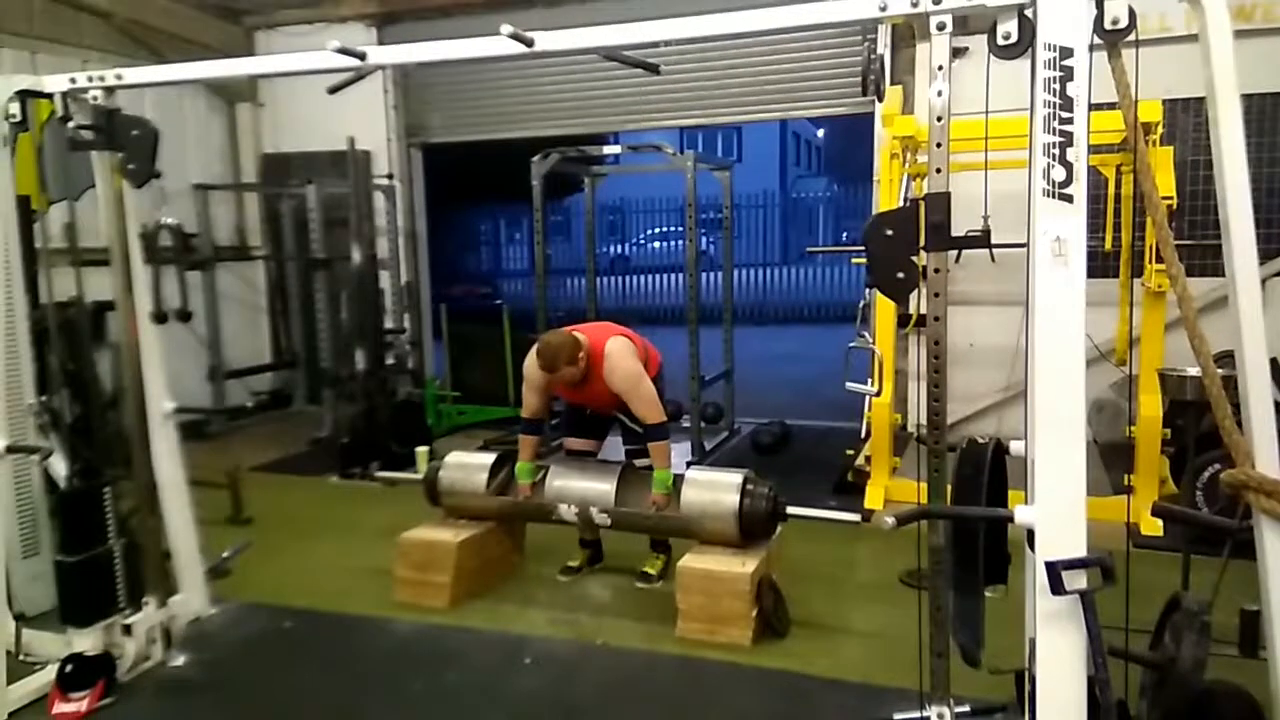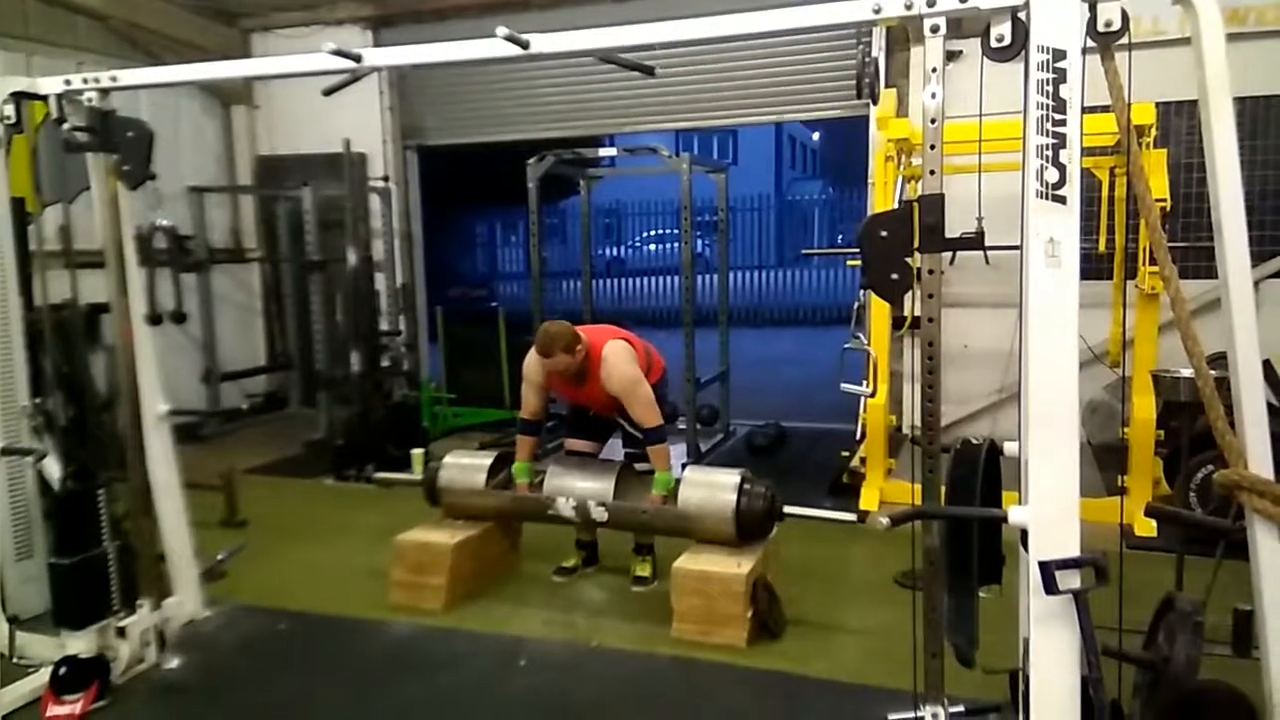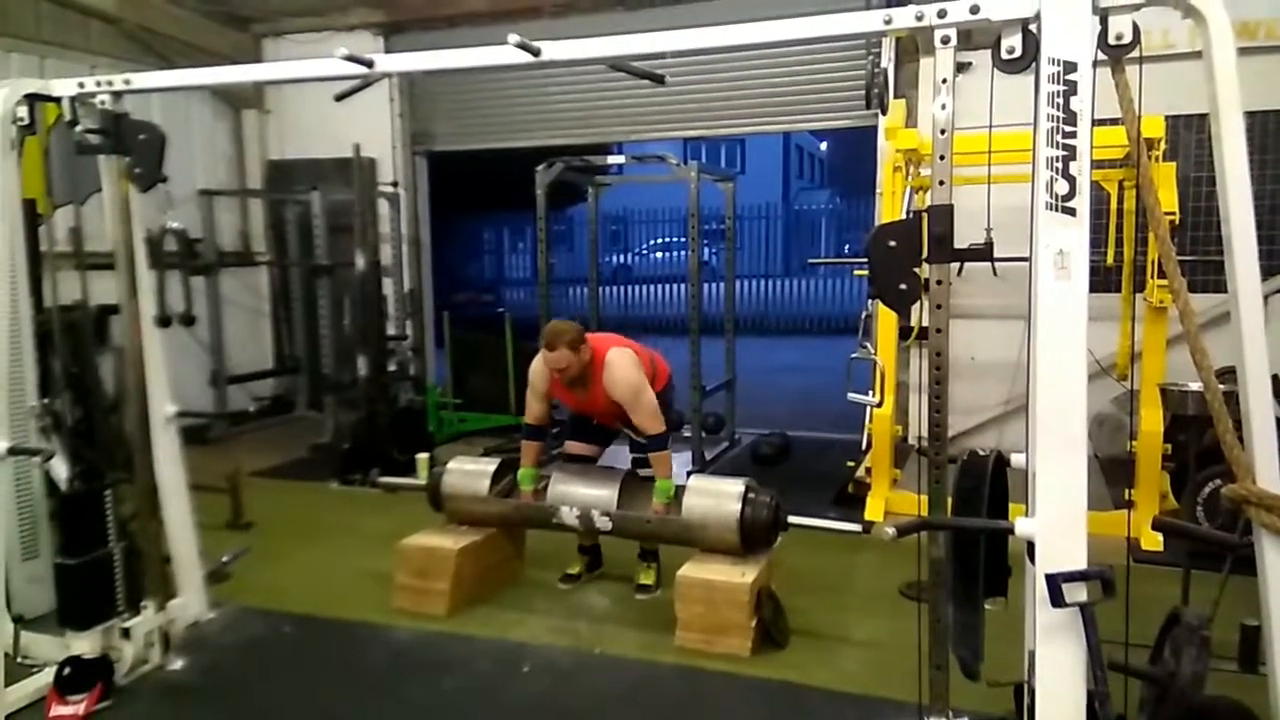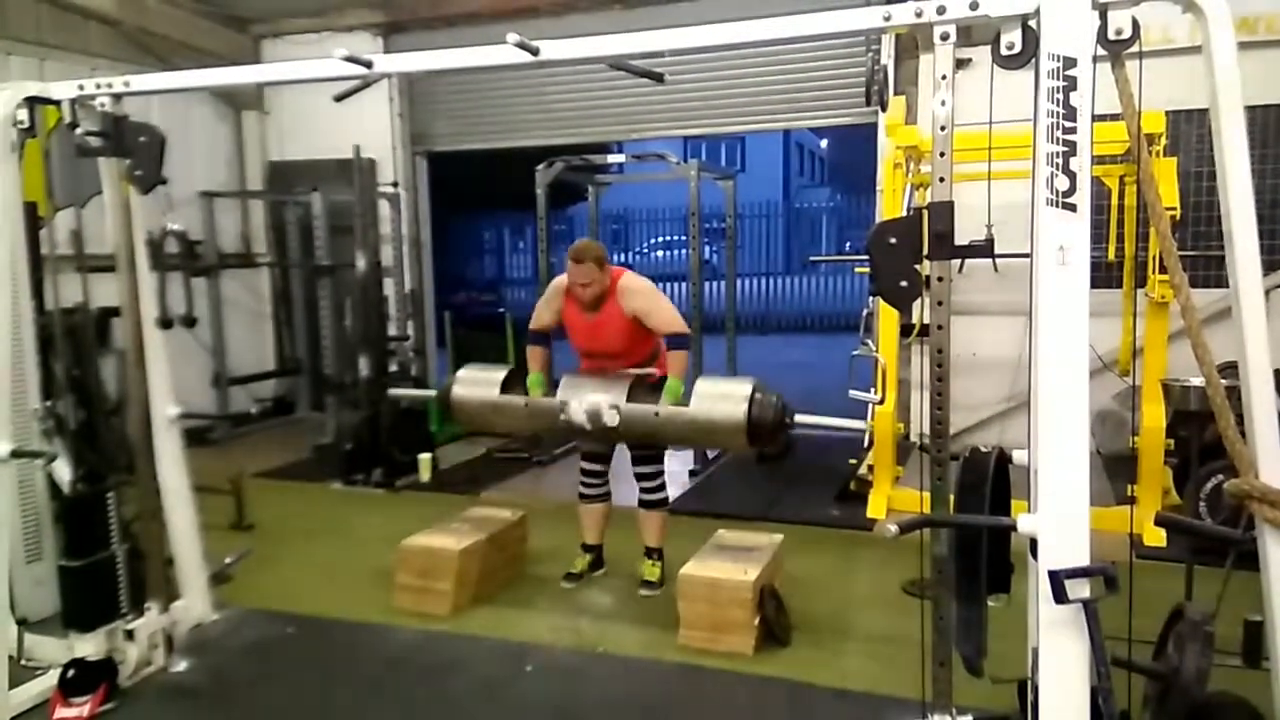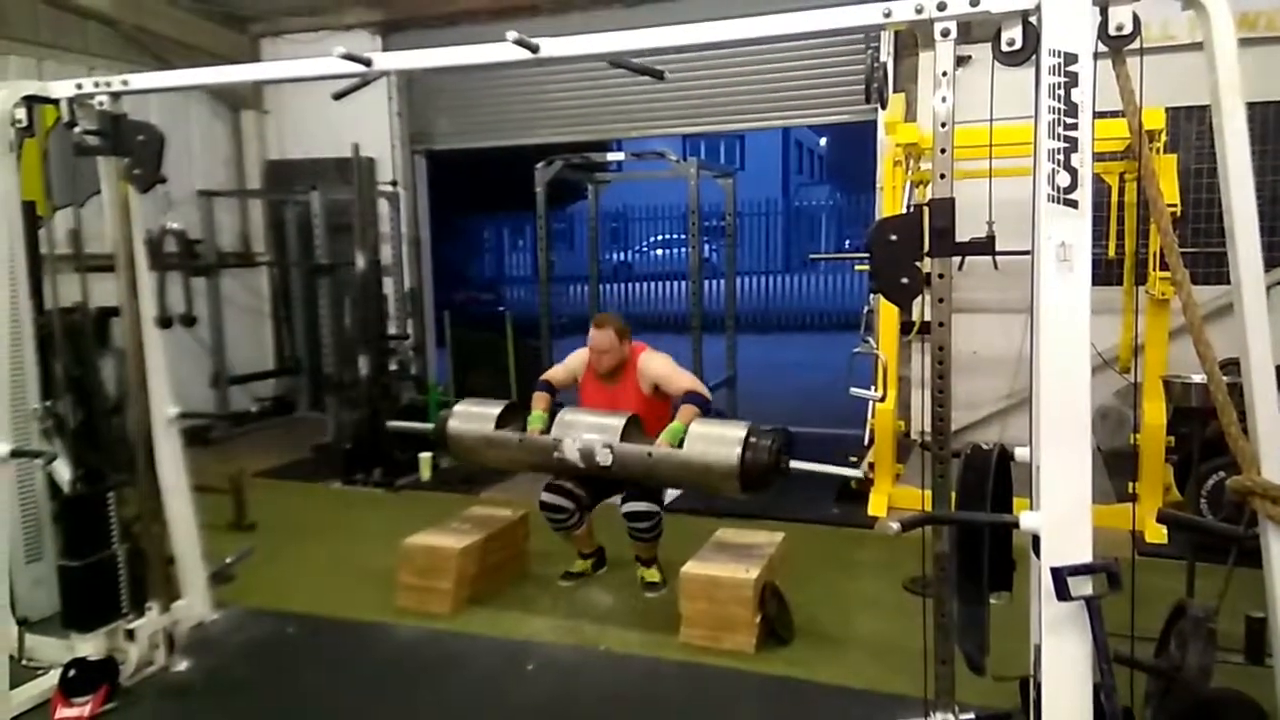
dt=1s
person 1, frame 1
left shoulder: (617, 360)
right shoulder: (536, 362)
left elbow: (655, 421)
right elbow: (531, 416)
left wrist: (662, 483)
right wrist: (525, 473)
left hip: (640, 384)
right hip: (587, 398)
left knee: (640, 466)
left ankle: (660, 549)
right ankle: (590, 547)
person 1, frame 2
left shoulder: (615, 363)
right shoulder: (536, 362)
left elbow: (652, 425)
right elbow: (530, 416)
left wrist: (661, 483)
right wrist: (522, 473)
left hip: (644, 386)
right hip: (588, 398)
left knee: (639, 472)
left ankle: (644, 554)
right ankle: (586, 550)
person 1, frame 3
left shoulder: (618, 369)
right shoulder: (541, 368)
left elbow: (656, 432)
right elbow: (534, 423)
left wrist: (663, 493)
right wrist: (526, 481)
left hip: (651, 391)
right hip: (592, 405)
left ankle: (649, 560)
right ankle: (588, 554)
person 1, frame 4
left shoulder: (632, 289)
right shoulder: (559, 290)
left elbow: (679, 334)
right elbow: (537, 332)
left wrist: (672, 393)
right wrist: (536, 383)
left knee: (648, 472)
right knee: (591, 470)
left ankle: (653, 559)
right ankle: (591, 555)
person 1, frame 5
left shoulder: (649, 364)
right shoulder: (581, 360)
left elbow: (698, 394)
right elbow: (547, 382)
left wrist: (672, 434)
right wrist: (537, 419)
left knee: (639, 510)
right knee: (553, 500)
left ankle: (648, 563)
right ankle: (591, 556)
